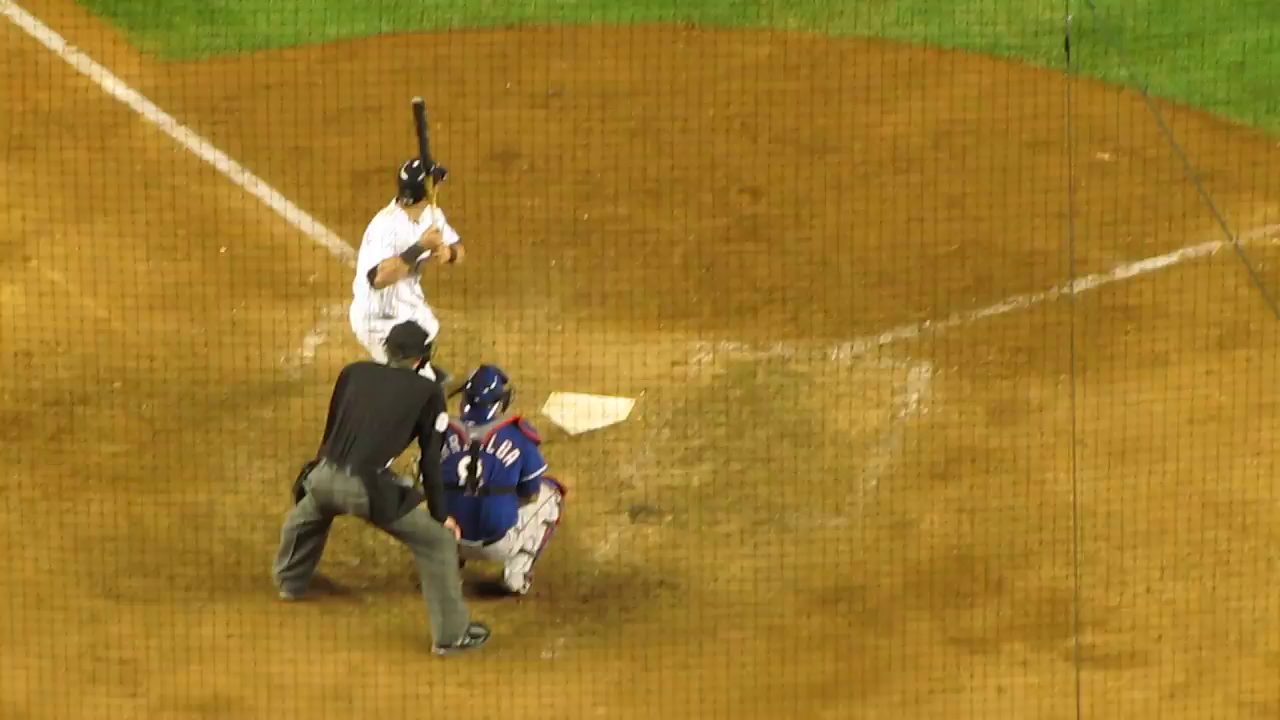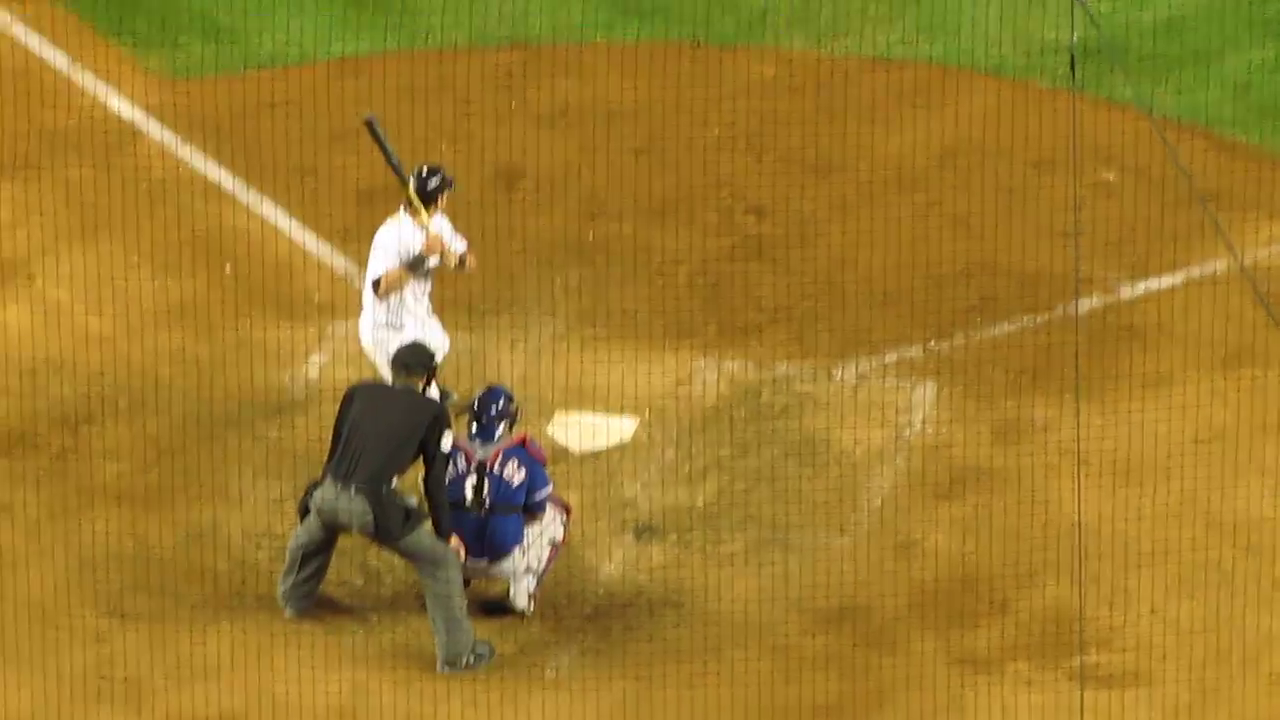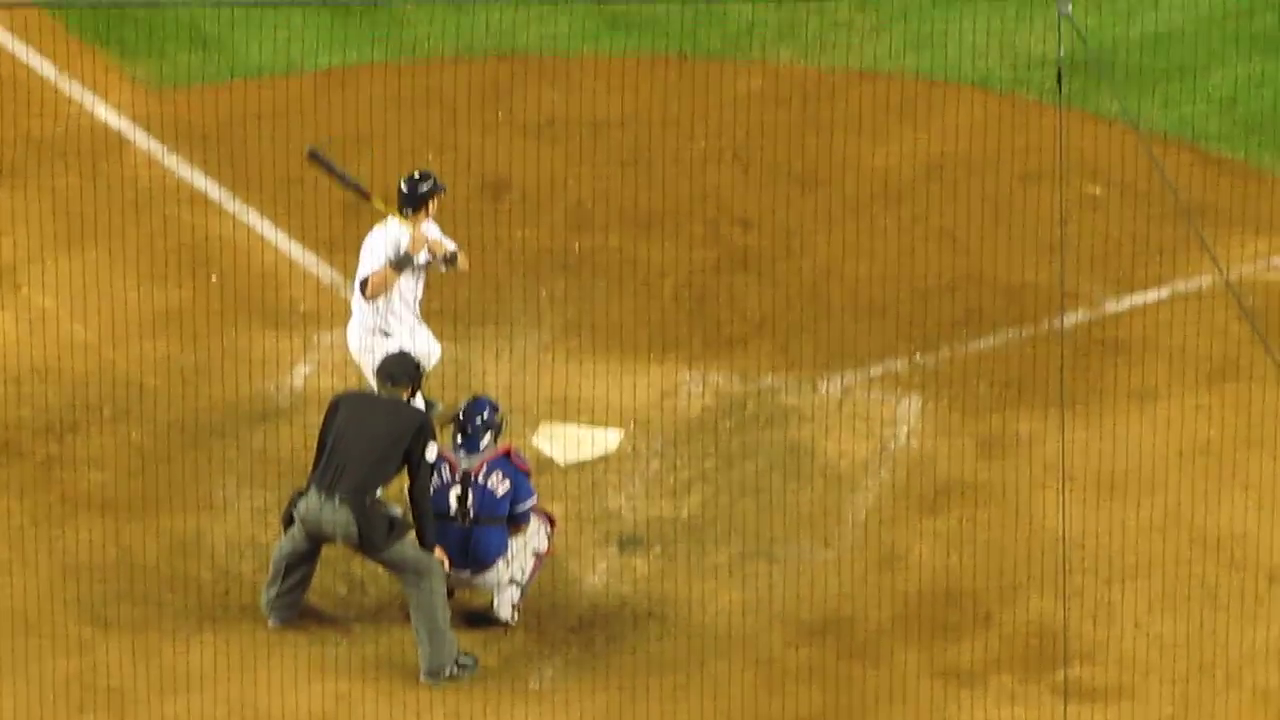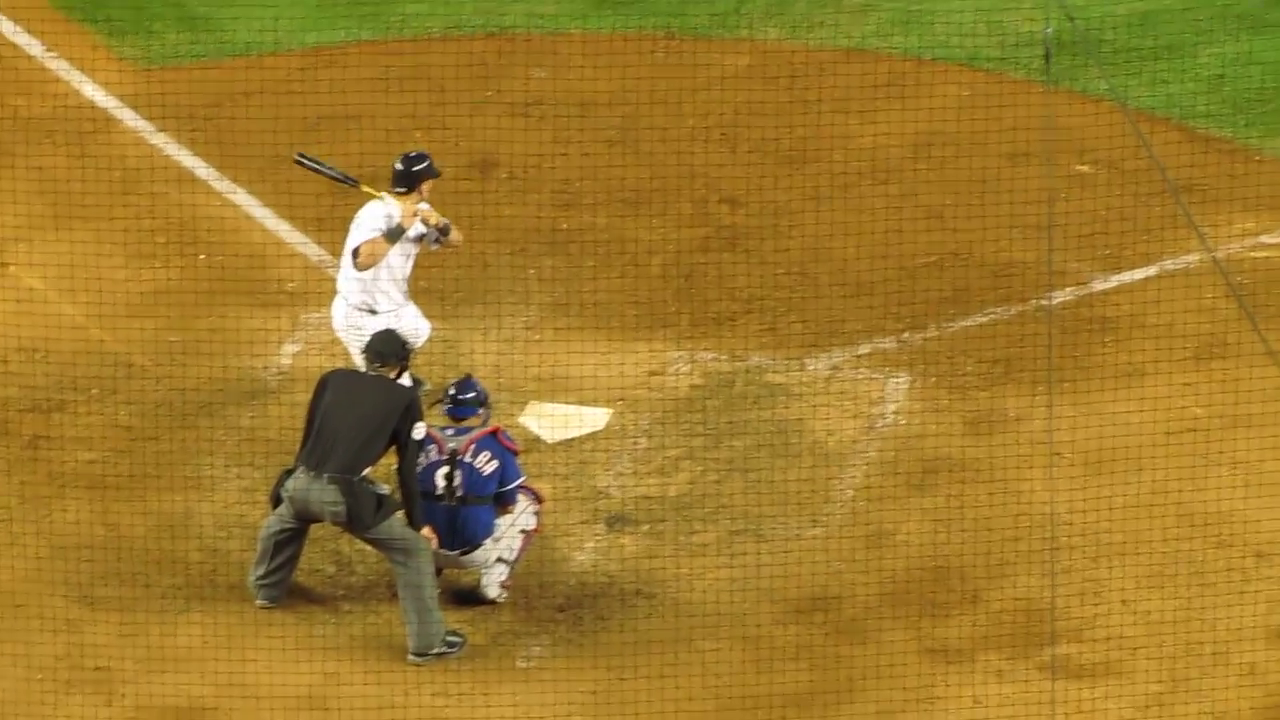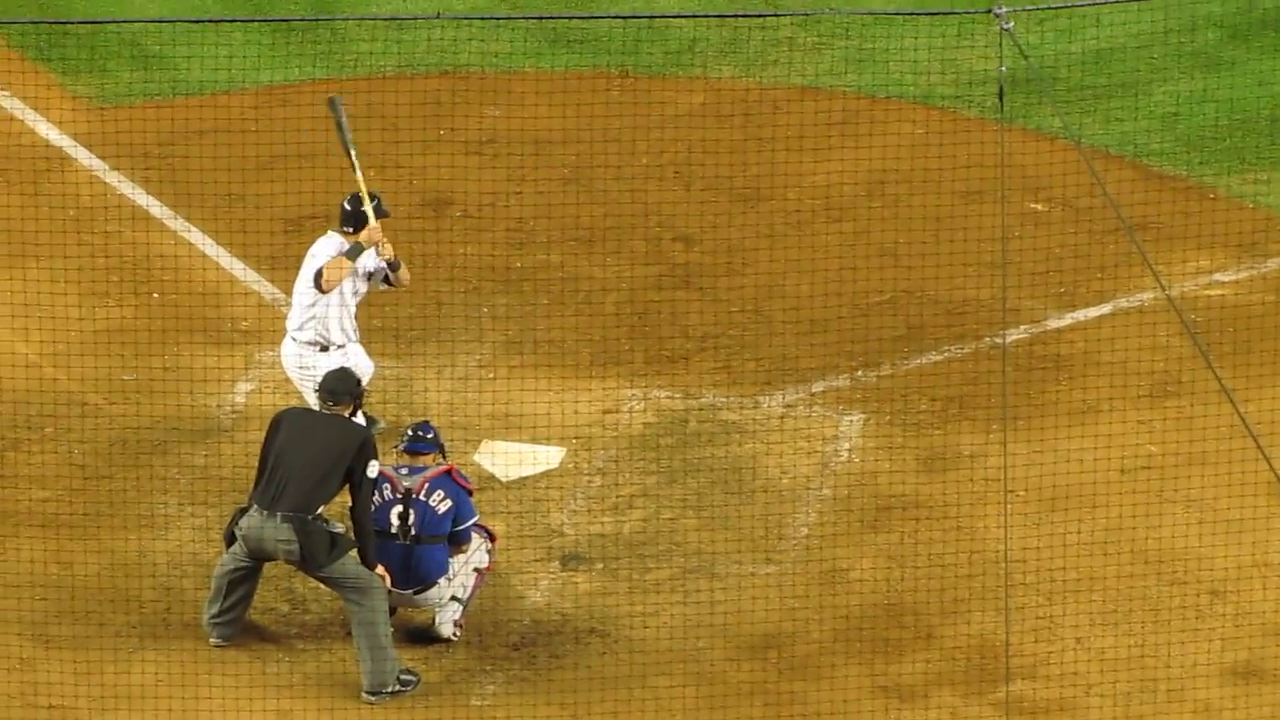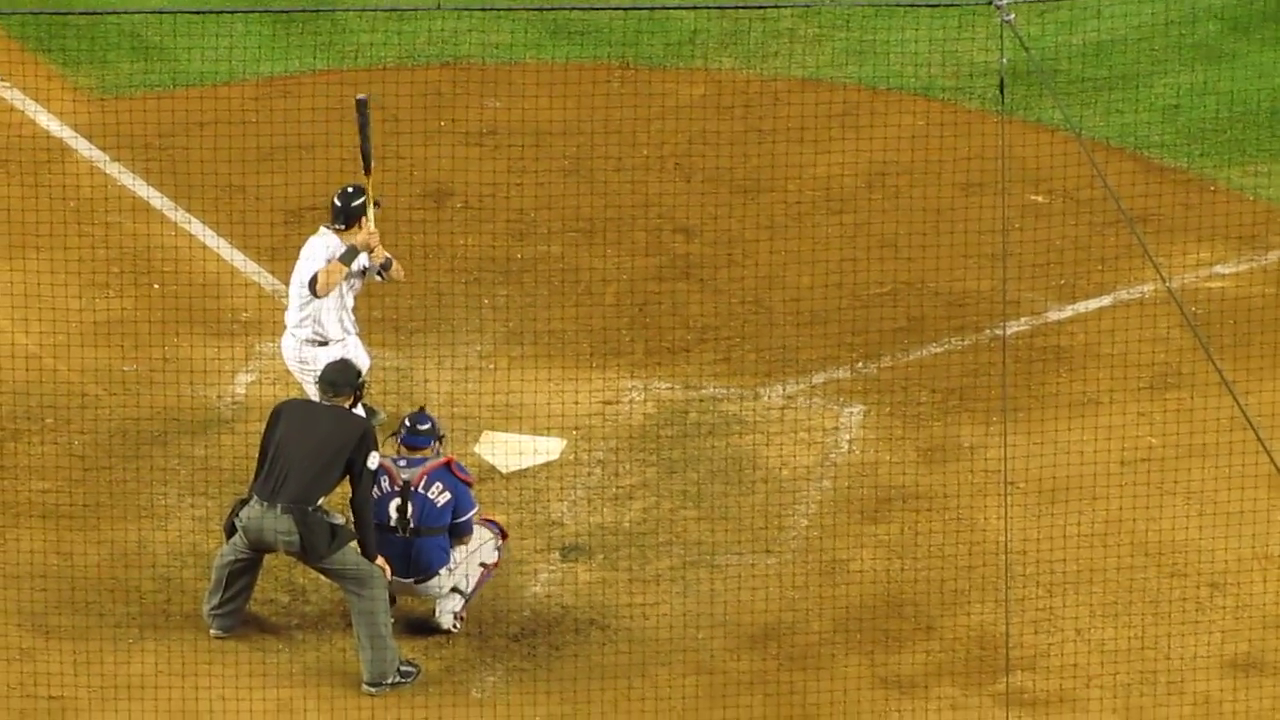
dt=0.4s
person 1, frame 1
left shoulder: (353, 372)
right shoulder: (428, 391)
right elbow: (432, 459)
right wrist: (440, 514)
left hip: (325, 478)
right hip: (369, 488)
left knee: (304, 516)
right knee: (439, 542)
left ankle: (291, 581)
right ankle: (451, 634)
person 1, frame 2
left shoulder: (359, 392)
right shoulder: (432, 411)
right elbow: (435, 479)
right wrist: (445, 533)
left hip: (329, 496)
right hip: (373, 506)
left knee: (308, 535)
right knee: (442, 560)
left ankle: (295, 600)
right ankle: (456, 652)
person 1, frame 3
left shoulder: (344, 401)
right shoulder: (417, 420)
right elbow: (420, 488)
right wrist: (429, 543)
left hip: (314, 506)
right hip: (358, 516)
left knee: (293, 543)
right knee: (427, 570)
left ankle: (279, 609)
right ankle: (439, 663)
person 1, frame 4
left shoulder: (332, 379)
right shoulder: (405, 399)
right elbow: (407, 467)
right wrist: (416, 522)
left hip: (302, 485)
right hip: (345, 495)
left knee: (280, 521)
right knee: (414, 550)
left ankle: (266, 589)
right ankle: (427, 642)
person 1, frame 5
left shoulder: (286, 418)
right shoulder: (359, 437)
right elbow: (362, 506)
right wrist: (370, 561)
left hip: (256, 524)
right hip: (300, 534)
left knee: (234, 560)
right knee: (369, 588)
left ankle: (220, 627)
right ankle: (381, 681)
person 1, frame 6
left shoulder: (286, 409)
right shoulder: (359, 428)
right elbow: (362, 498)
right wrist: (370, 553)
left hip: (256, 515)
right hip: (300, 525)
left knee: (234, 552)
right knee: (369, 580)
left ankle: (220, 619)
right ankle: (381, 672)
person 2, frame 1
left shoulder: (429, 213)
right shoulder: (386, 226)
left elbow: (459, 250)
right elbow: (377, 279)
left wrist: (448, 253)
right wrist: (420, 246)
left hip: (407, 304)
right hip: (378, 319)
left ankle: (420, 366)
person 2, frame 2
left shoulder: (438, 223)
right shoulder: (393, 233)
left elbow: (470, 261)
right elbow: (381, 289)
left wrist: (456, 258)
right wrist: (423, 256)
left hip: (418, 317)
right hip: (387, 331)
left knee: (438, 347)
left ankle: (424, 385)
person 2, frame 3
left shoulder: (427, 229)
right shoulder: (384, 237)
left elbow: (463, 264)
right elbow: (369, 291)
left wrist: (445, 252)
right wrist: (408, 256)
left hip: (407, 327)
right hip: (375, 338)
left knee: (429, 354)
person 2, frame 4
left shoulder: (416, 211)
right shoulder: (376, 213)
left elbow: (454, 239)
right elbow: (360, 261)
left wrist: (439, 223)
right wrist: (401, 227)
left hip: (393, 305)
right hip: (360, 316)
left knee: (418, 332)
left ankle: (397, 373)
person 2, frame 5
left shoulder: (365, 249)
right shoulder: (328, 247)
left elbow: (402, 281)
right elbow: (324, 283)
left wrist: (391, 259)
right wrist: (360, 247)
left hip: (341, 344)
right hip: (310, 355)
left knee: (362, 371)
person 2, frame 6
left shoulder: (359, 242)
right shoulder: (320, 246)
left elbow: (397, 275)
right elbow: (319, 288)
left wrist: (383, 259)
right wrist: (355, 250)
left hip: (340, 335)
right hip: (310, 349)
left knee: (359, 365)
left ankle: (352, 404)
person 3, frame 1
left shoulder: (445, 432)
right shoulder: (518, 433)
right elbow: (531, 495)
right hip: (499, 541)
right knee: (551, 493)
right ankle: (517, 574)
person 3, frame 2
left shoulder: (451, 451)
right shoulder: (525, 454)
right elbow: (537, 515)
right hip: (506, 560)
right knee: (556, 511)
right ankle: (522, 595)
person 3, frame 3
left shoulder: (435, 461)
right shoulder: (509, 465)
right elbow: (520, 526)
right hip: (489, 571)
right knee: (540, 523)
right ankle: (506, 606)
person 3, frame 4
left shoulder: (422, 440)
right shoulder: (496, 443)
right elbow: (508, 506)
right hip: (477, 551)
right knee: (527, 501)
right ankle: (493, 582)
person 3, frame 5
left shoulder: (375, 480)
right shoulder: (451, 482)
right elbow: (462, 546)
right hip: (431, 589)
right knee: (480, 538)
right ankle: (447, 621)
person 3, frame 6
left shoulder: (375, 471)
right shoulder: (449, 474)
right elbow: (463, 538)
right hip: (432, 577)
right knee: (492, 533)
right ankle: (449, 611)
